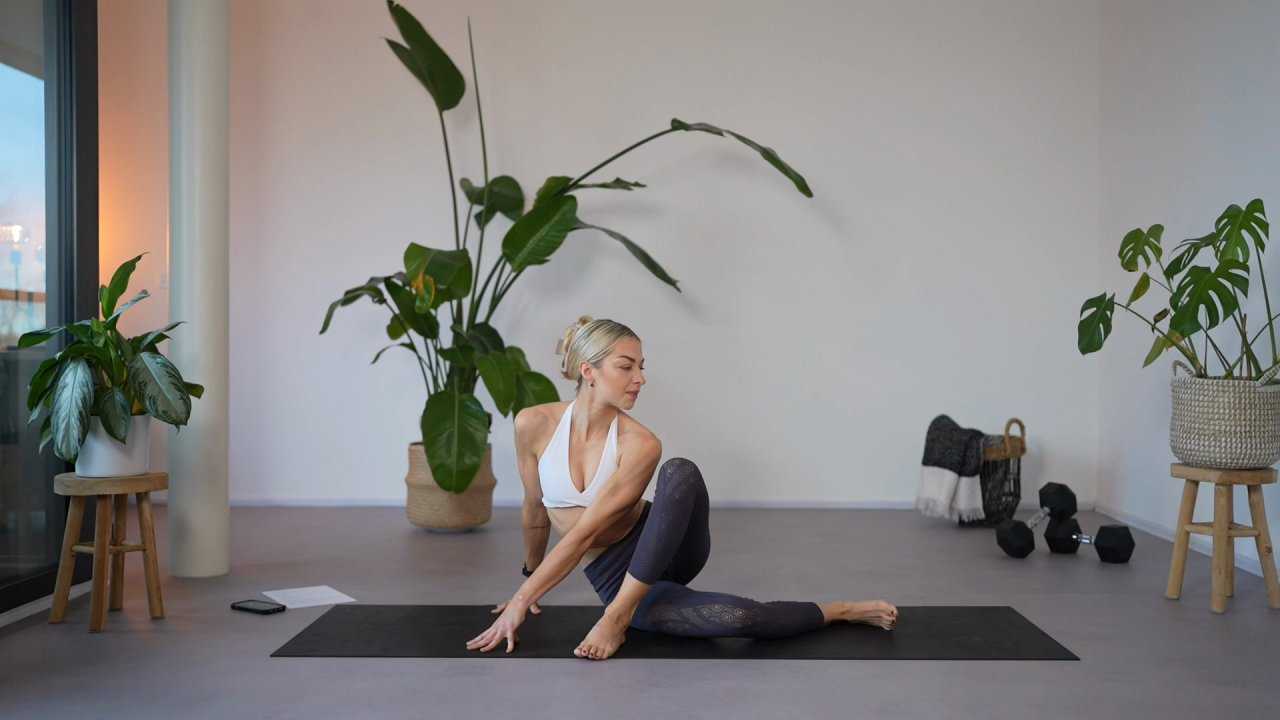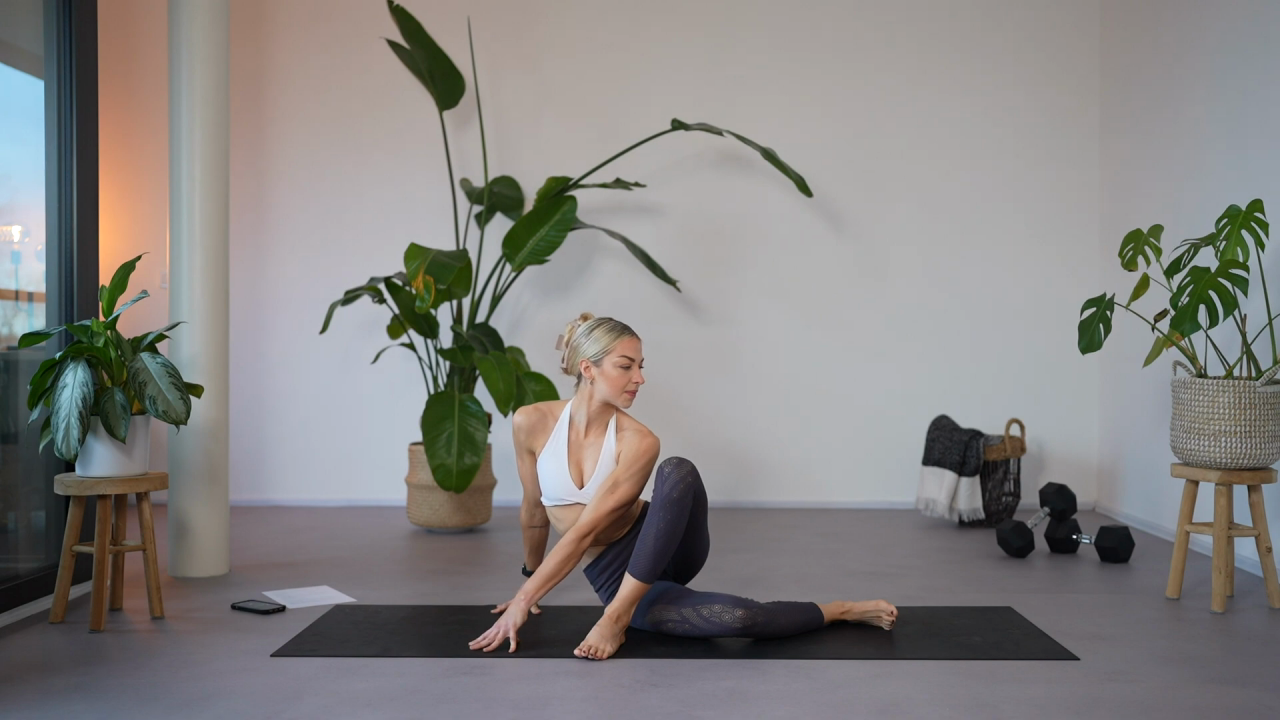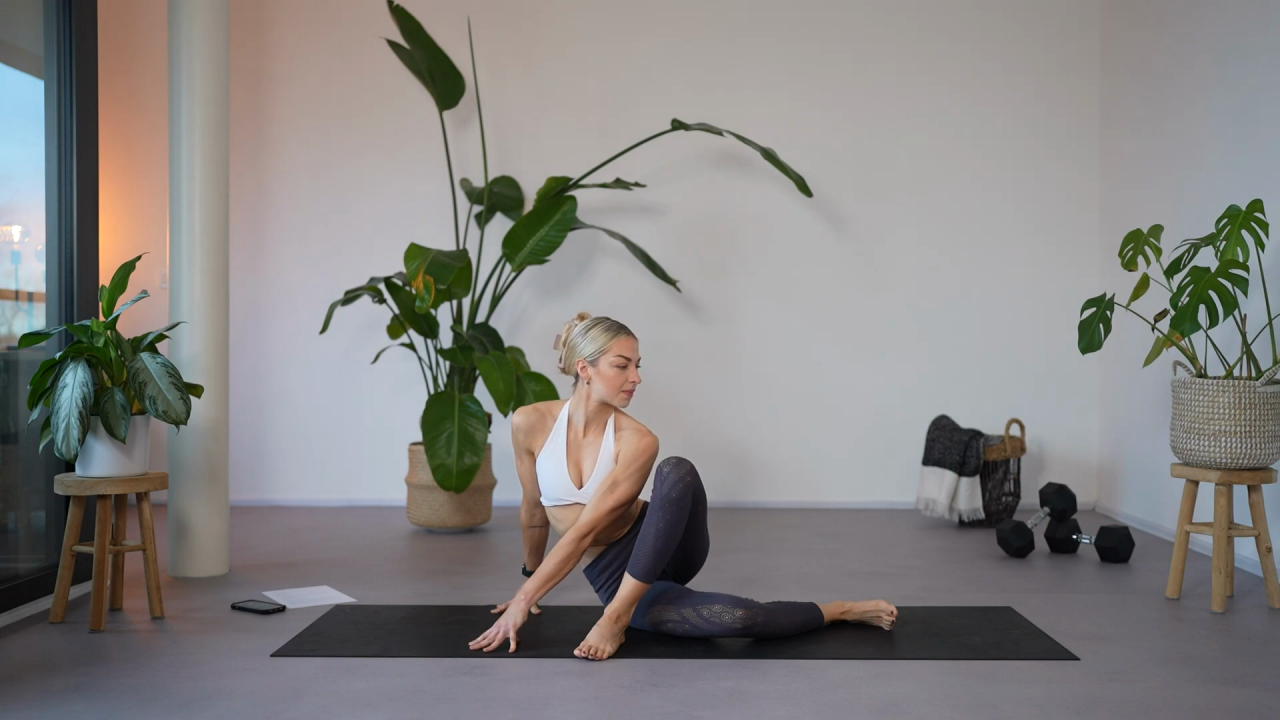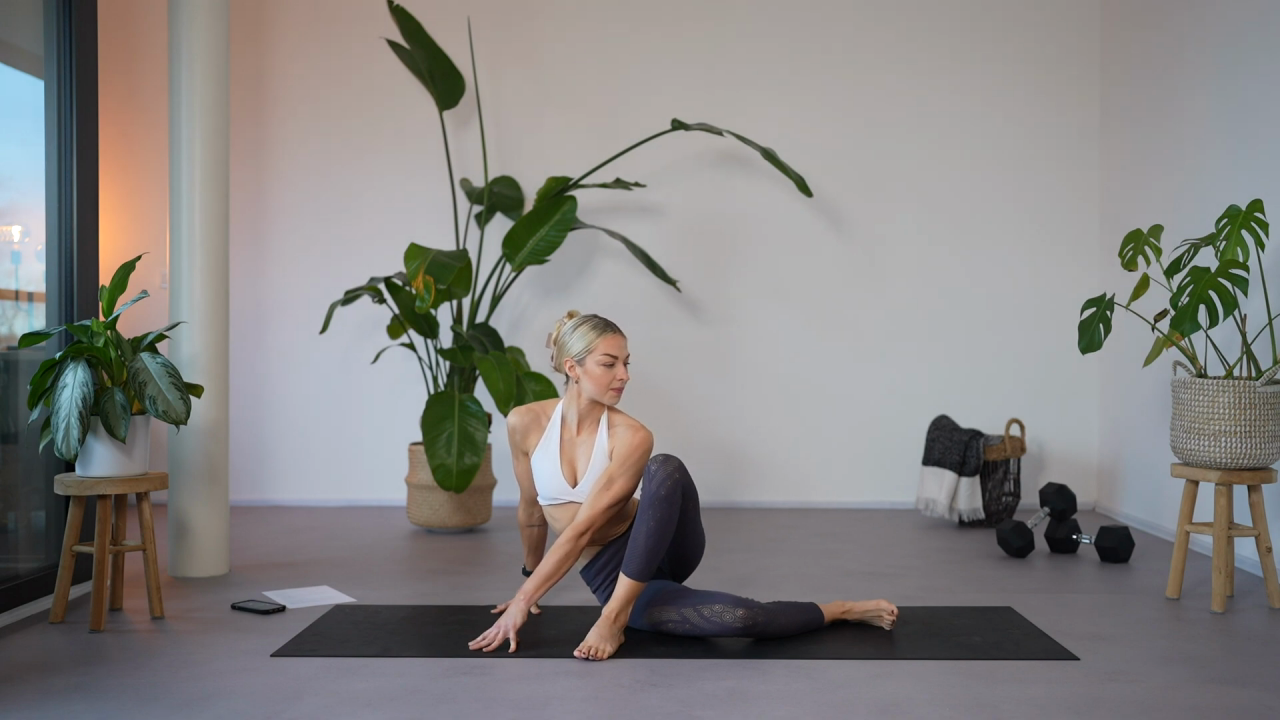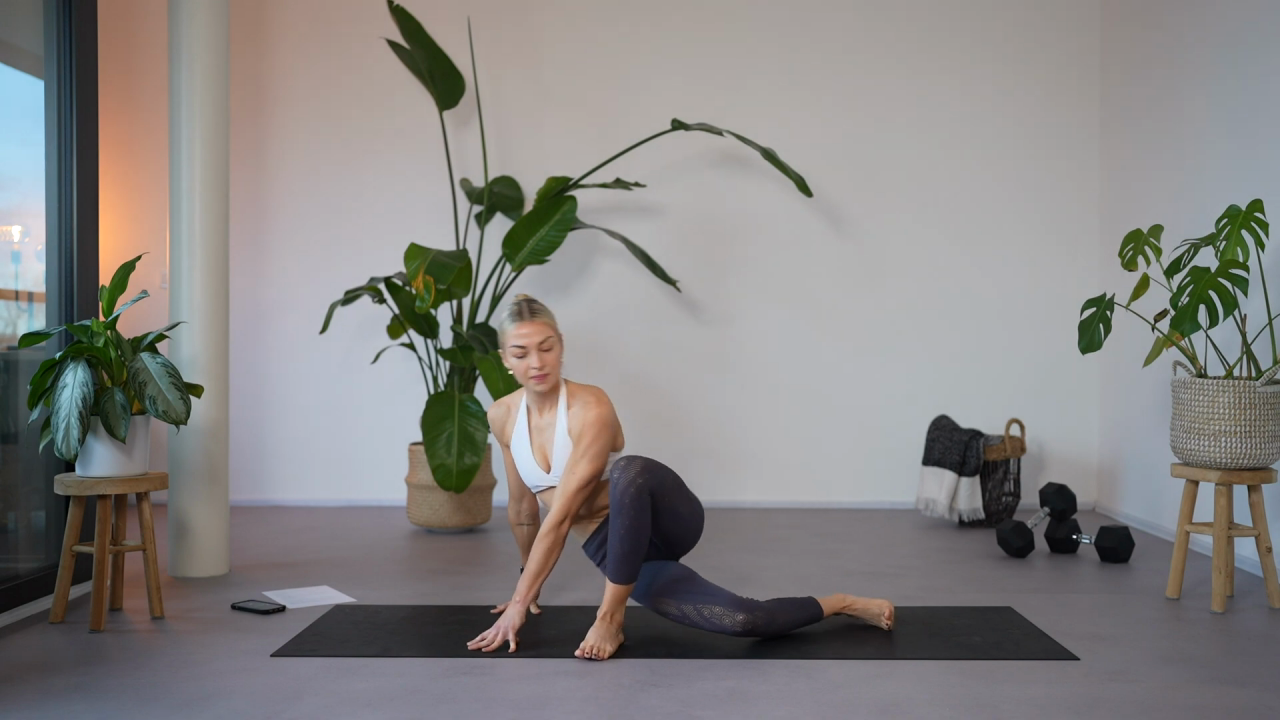
dt=0.5s
person 1, frame 1
left shoulder: (641, 443)
right shoulder: (533, 425)
left elbow: (585, 532)
right elbow: (535, 510)
left wrist: (521, 602)
right wrist: (529, 581)
left hip: (667, 551)
right hip: (616, 576)
left knee: (680, 472)
right knee: (740, 618)
left ankle: (618, 617)
right ankle: (842, 610)
person 1, frame 2
left shoulder: (638, 441)
right shoulder: (531, 422)
left elbow: (585, 531)
right elbow: (534, 509)
left wrist: (522, 602)
right wrist: (530, 578)
left hip: (666, 551)
right hip: (616, 577)
left knee: (678, 471)
right knee: (738, 617)
left ankle: (618, 616)
right ankle: (839, 611)
person 1, frame 3
left shoulder: (637, 441)
right shoulder: (530, 423)
left elbow: (585, 530)
right elbow: (534, 509)
left wrist: (523, 602)
right wrist: (530, 578)
left hip: (666, 551)
right hip: (616, 577)
left knee: (677, 471)
right knee: (738, 618)
left ankle: (617, 617)
right ankle: (841, 610)
person 1, frame 4
left shoulder: (631, 437)
right shoulder: (525, 423)
left elbow: (582, 529)
right elbow: (531, 509)
left wrist: (522, 602)
right wrist: (530, 578)
left hip: (661, 551)
right hip: (612, 577)
left knee: (665, 469)
right knee: (740, 618)
left ankle: (615, 616)
right ankle: (845, 610)
person 1, frame 5
left shoulder: (591, 406)
right shoulder: (501, 416)
left elbow: (559, 518)
right elbow: (522, 506)
left wrist: (519, 603)
right wrist: (528, 584)
left hip: (663, 526)
right hip: (622, 551)
left knee: (627, 474)
left ankle: (610, 619)
right ankle: (844, 604)
